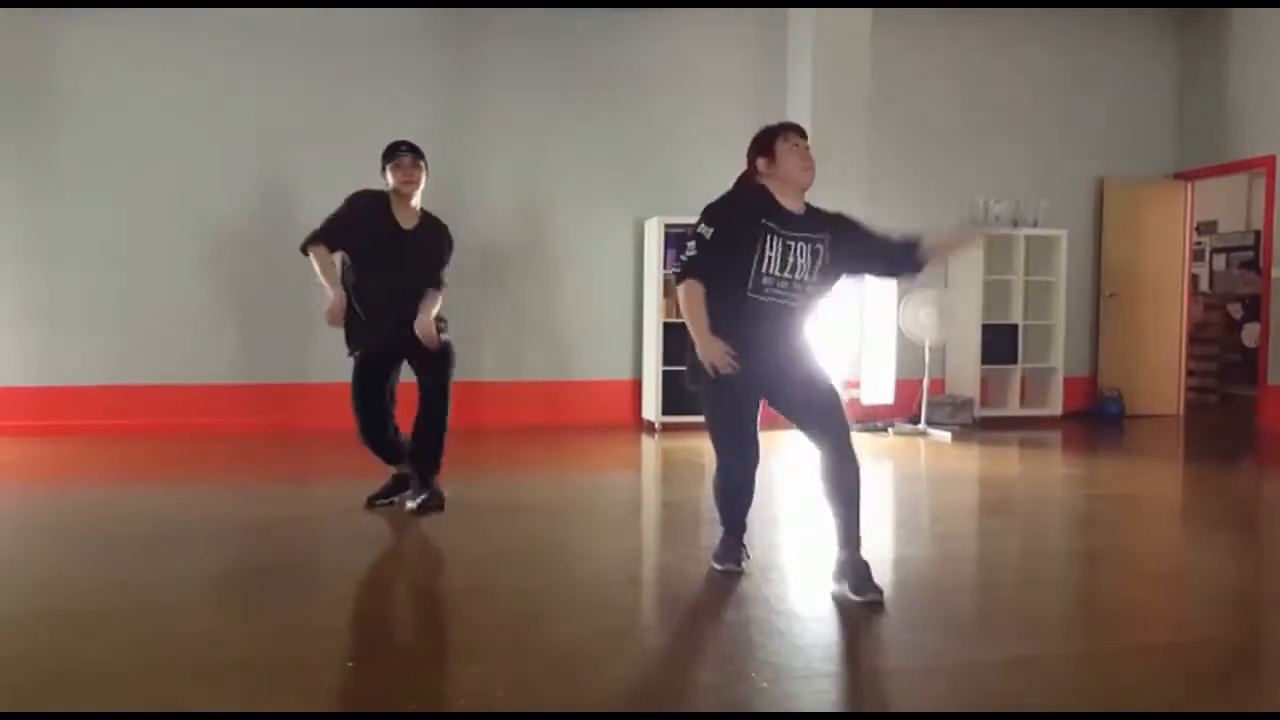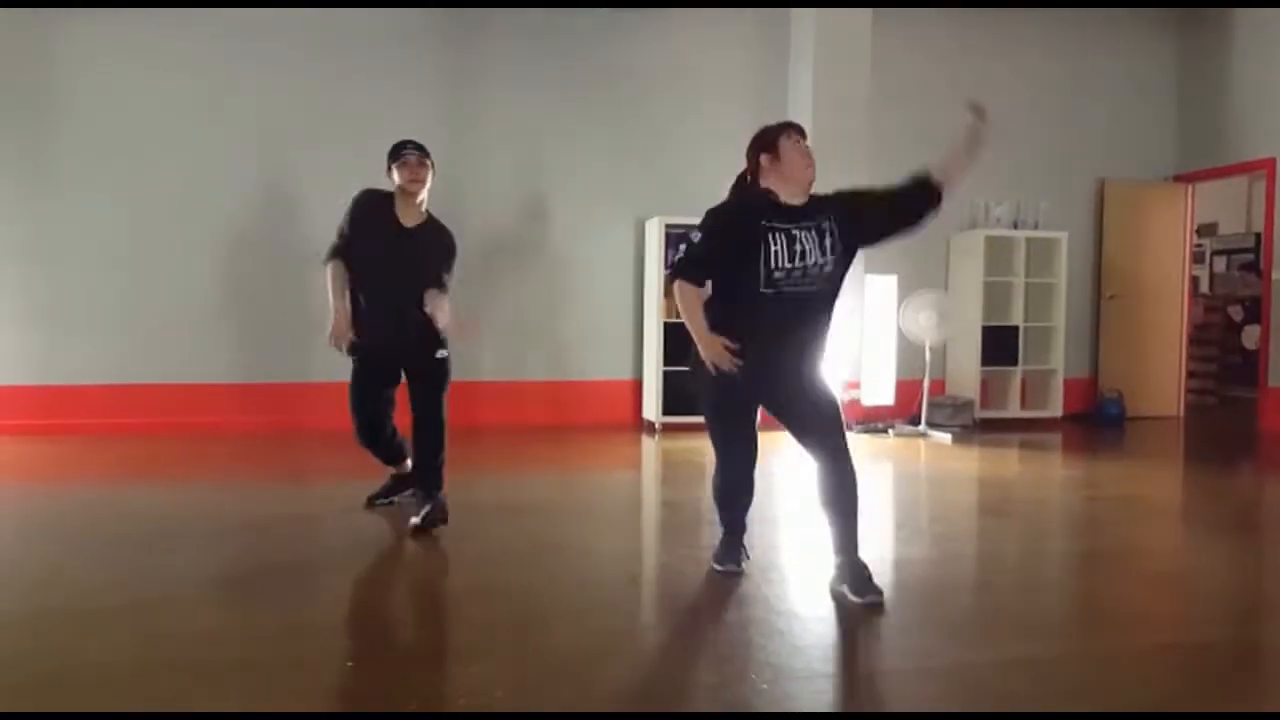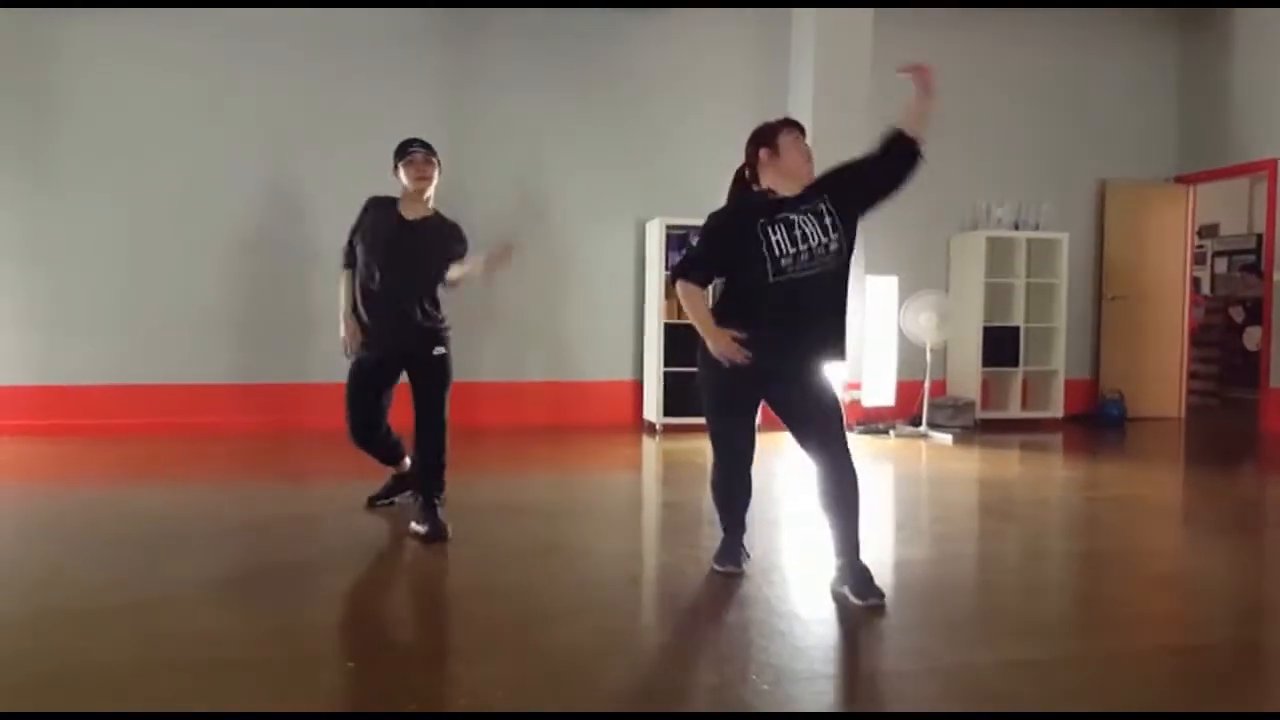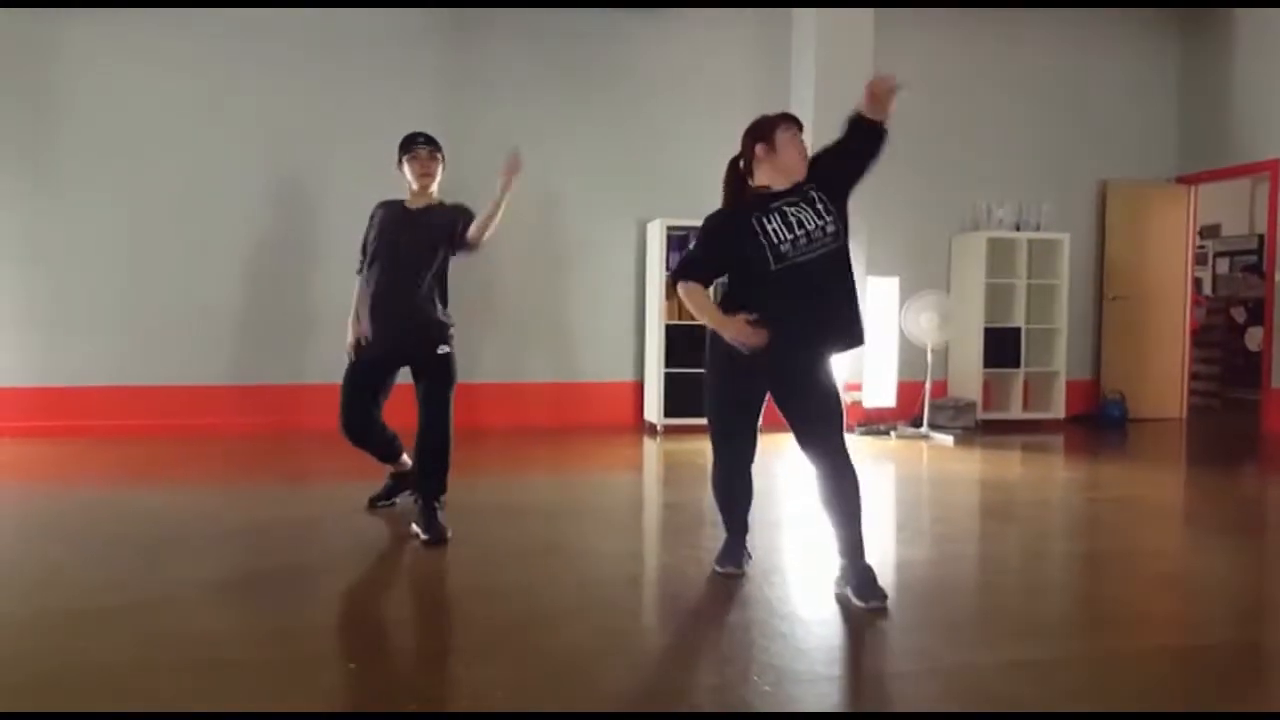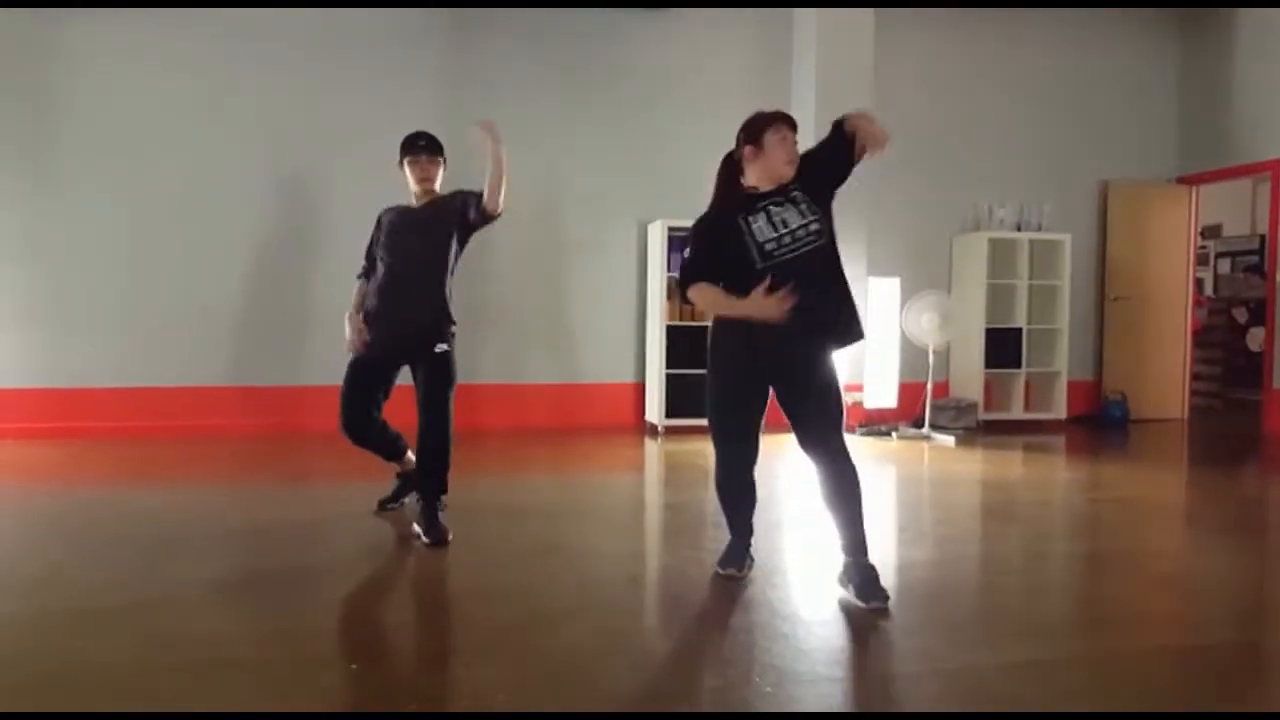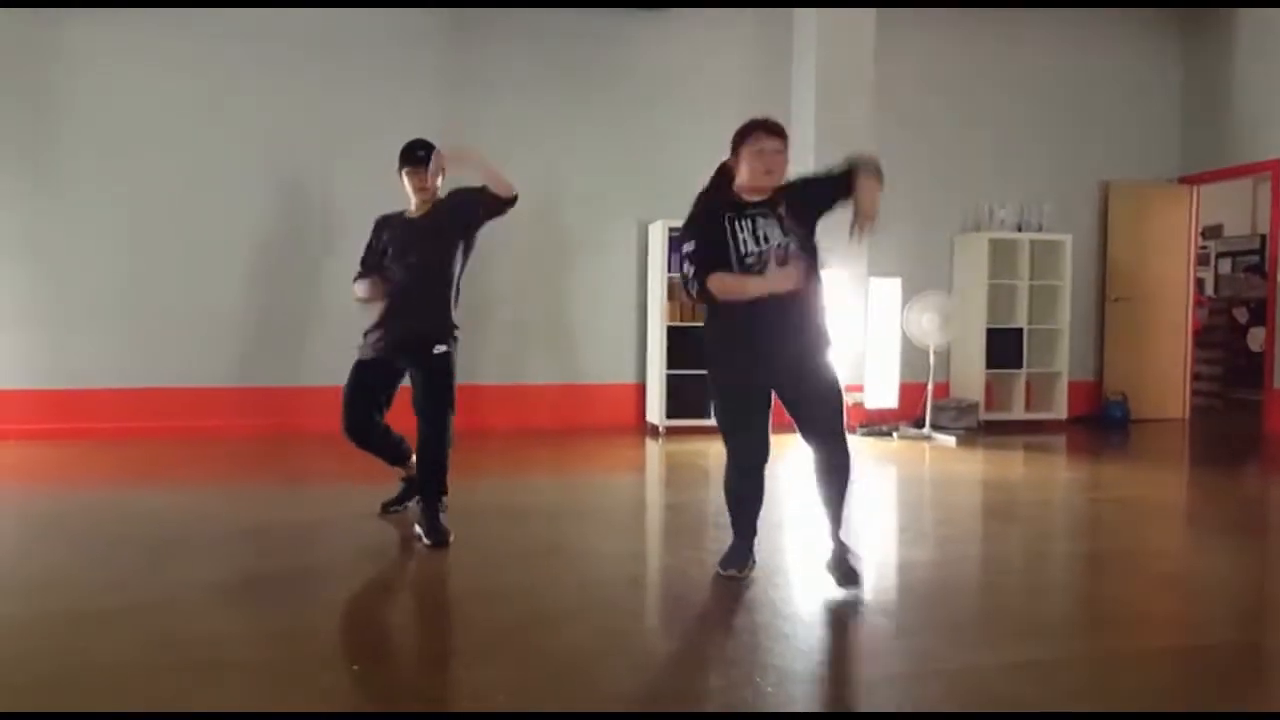
dt=0.1s
person 1, frame 1
left shoulder: (833, 229)
right shoulder: (734, 212)
left elbow: (896, 256)
right elbow: (691, 273)
left wrist: (961, 236)
right wrist: (702, 338)
left hip: (787, 355)
right hip: (726, 359)
left knee: (838, 448)
right knee: (737, 459)
left ankle: (850, 560)
right ankle: (732, 538)
person 1, frame 2
left shoulder: (841, 213)
right shoulder: (736, 218)
left elbow: (917, 199)
right elbow: (685, 275)
left wrist: (970, 145)
right wrist: (702, 335)
left hip: (796, 366)
right hip: (728, 364)
left knee: (834, 455)
right knee: (734, 461)
left ankle: (849, 565)
right ankle: (731, 539)
person 1, frame 3
left shoulder: (835, 195)
right shoulder: (735, 219)
left elbow: (897, 155)
right elbow: (689, 278)
left wrist: (923, 97)
right wrist: (709, 333)
left hip: (800, 361)
right hip: (733, 356)
left knee: (833, 455)
right knee: (733, 457)
left ankle: (849, 564)
right ankle: (732, 540)
person 1, frame 4
left shoulder: (826, 182)
right shoulder: (732, 218)
left elbow: (865, 133)
right elbow: (686, 280)
left wrist: (877, 100)
right wrist: (721, 324)
left hip: (806, 354)
right hip: (739, 352)
left knee: (830, 454)
right knee: (732, 455)
left ankle: (853, 564)
right ankle: (734, 540)
person 1, frame 5
left shoulder: (811, 181)
right shoulder: (720, 219)
left elbow: (847, 139)
right elbow: (693, 286)
left wrist: (863, 128)
right wrist: (745, 306)
left hip: (806, 353)
right hip: (740, 353)
left knee: (831, 454)
right knee: (734, 458)
left ankle: (857, 562)
right ankle: (740, 543)
person 1, frame 6
left shoulder: (798, 198)
right shoulder: (709, 213)
left elbow: (857, 171)
right elbow: (701, 280)
left wrist: (867, 195)
right wrist: (768, 284)
left hip: (801, 349)
right hip: (735, 354)
left knee: (831, 442)
right knee: (746, 454)
left ankle: (836, 543)
right ankle: (743, 541)
person 2, frame 1
left shoulder: (436, 232)
right shoulder: (361, 207)
left elbow: (433, 286)
right elbow: (315, 244)
left wrist: (427, 315)
right wrist: (335, 290)
left hip: (419, 328)
right hip: (372, 333)
left knee: (437, 383)
right knee: (371, 418)
left ankle: (425, 480)
right ankle: (404, 472)
person 2, frame 2
left shoulder: (440, 238)
right shoulder: (364, 206)
left elbow: (434, 287)
right elbow: (337, 258)
left wrist: (442, 316)
right wrist: (340, 310)
left hip: (420, 333)
right hip: (371, 335)
left knee: (429, 410)
right knee: (371, 422)
left ankle: (430, 498)
right ankle: (404, 472)
person 2, frame 3
left shoulder: (448, 231)
right shoulder: (375, 211)
left elbow: (451, 273)
right elbow: (352, 264)
left wrist: (480, 266)
right wrist: (348, 318)
left hip: (426, 335)
right hip: (377, 340)
left knee: (430, 416)
right knee: (363, 425)
left ankle: (428, 505)
right ankle: (403, 472)
person 2, frame 4
left shoulder: (453, 215)
right shoulder: (384, 213)
left elbow: (475, 237)
right elbow: (365, 268)
left wrist: (505, 185)
right wrist: (354, 319)
left hip: (428, 331)
right hip: (378, 333)
left knee: (435, 416)
right knee: (356, 419)
left ankle: (428, 508)
right ankle: (402, 468)
person 2, frame 5
left shoulder: (455, 206)
right shoulder: (388, 218)
left elbow: (491, 208)
right elbow: (368, 274)
left wrist: (495, 149)
right wrist: (353, 314)
left hip: (430, 330)
right hip: (378, 331)
left knee: (435, 415)
right knee: (355, 416)
left ankle: (431, 508)
right ankle: (409, 467)
person 2, frame 6
left shoulder: (457, 207)
right shoulder: (386, 225)
left elbow: (505, 195)
right elbow: (362, 283)
left wrist: (468, 161)
right wrist: (368, 289)
left hip: (431, 334)
right hip: (385, 335)
left knee: (433, 415)
right knee: (358, 421)
left ankle: (431, 512)
right ankle: (415, 473)
